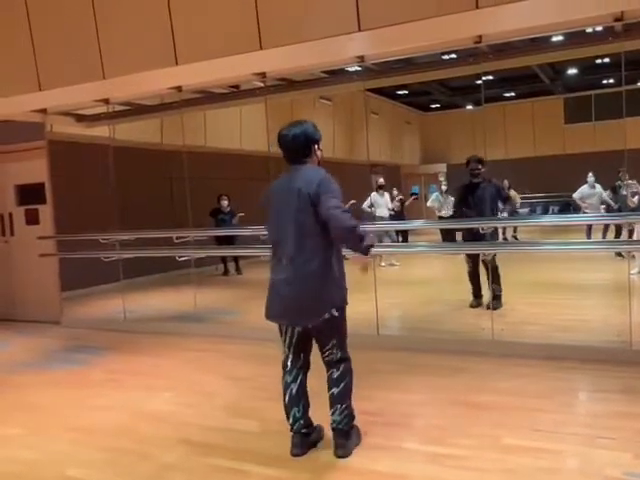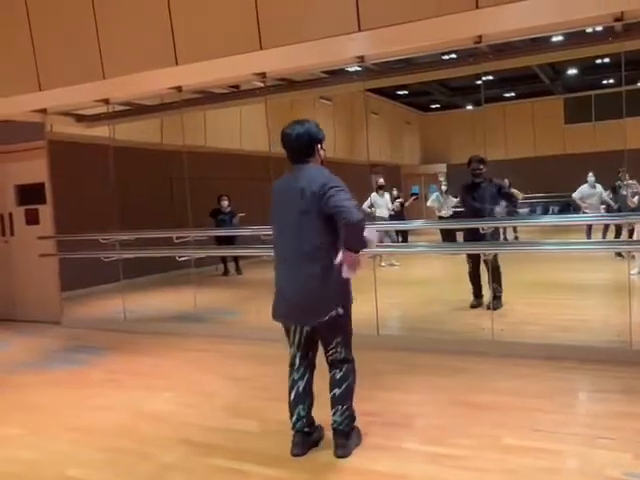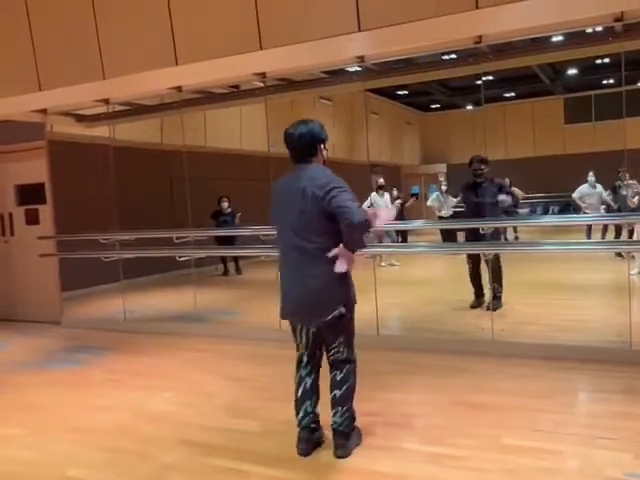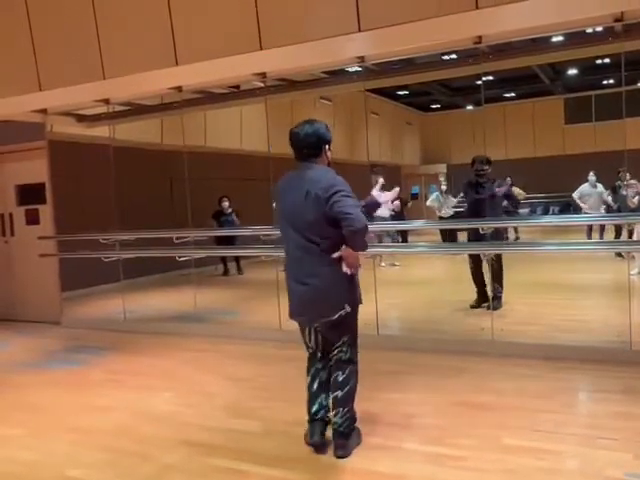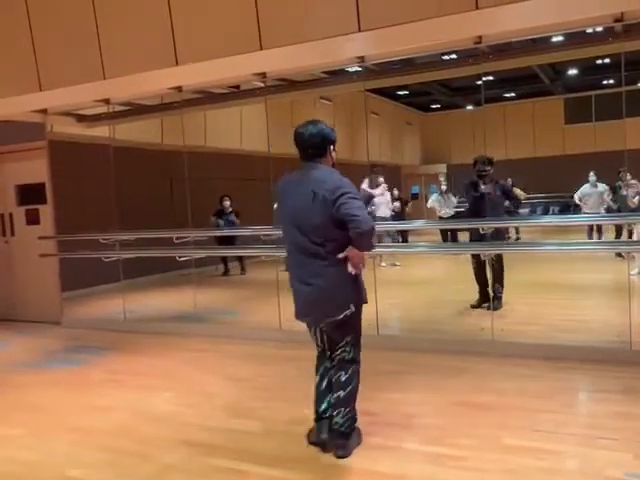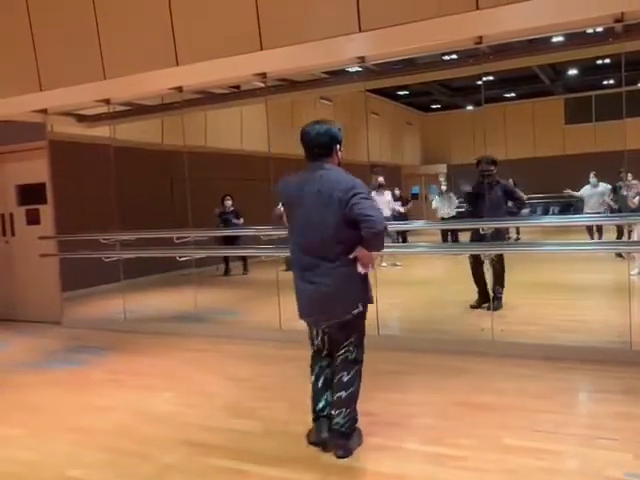
dt=0.1s
person 1, frame 1
left shoulder: (274, 190)
right shoulder: (319, 181)
right elbow: (341, 224)
right wrist: (362, 246)
left hip: (283, 293)
right hip: (320, 292)
left knee: (294, 364)
right knee: (337, 362)
left ankle: (300, 433)
right ankle: (343, 434)
person 1, frame 2
left shoulder: (279, 188)
right shoulder: (324, 181)
right elbow: (352, 218)
left wrist: (343, 244)
right wrist: (352, 249)
left hip: (289, 293)
right hip: (326, 291)
left knee: (300, 363)
right knee: (340, 362)
left ankle: (302, 433)
right ankle: (344, 434)
person 1, frame 3
left shoulder: (281, 189)
right shoulder: (326, 181)
right elbow: (353, 220)
left wrist: (368, 216)
right wrist: (349, 247)
left hip: (294, 292)
right hip: (329, 290)
left knee: (306, 362)
right knee: (341, 361)
left ankle: (307, 432)
right ankle: (343, 434)
person 1, frame 4
left shoulder: (283, 186)
right shoulder: (330, 183)
right elbow: (355, 224)
left wrist: (373, 201)
right wrist: (354, 249)
left hip: (301, 292)
right hip: (334, 290)
left knee: (316, 359)
right knee: (344, 362)
left ankle: (317, 428)
right ankle: (343, 435)
person 1, frame 5
left shoulder: (285, 187)
right shoulder: (337, 184)
right elbow: (362, 225)
left wrist: (363, 197)
right wrist: (358, 249)
left hip: (305, 291)
right hip: (339, 290)
left knee: (325, 357)
right knee: (346, 361)
left ankle: (323, 425)
right ankle: (343, 434)
person 1, frame 6
left shoulder: (287, 187)
right shoulder: (347, 184)
right elbow: (375, 225)
right wrist: (367, 248)
left hip: (308, 291)
right hip: (345, 290)
left knee: (321, 356)
right knee: (348, 362)
left ankle: (321, 424)
right ankle: (344, 434)
person 2, frame 1
left shoulder: (493, 186)
right shoulder: (464, 189)
left elbow: (508, 200)
right elbow: (458, 210)
right wrist: (472, 218)
left hip: (489, 231)
right hip: (470, 232)
left knee: (490, 263)
right knee: (472, 265)
left ankle: (497, 296)
right ankle: (477, 296)
person 2, frame 2
left shoulder: (495, 185)
right shoulder: (466, 188)
left elbow: (512, 198)
right elbow: (469, 205)
right wrist: (491, 209)
left hip: (490, 231)
right hip: (471, 232)
left knee: (492, 263)
right knee: (472, 266)
left ankle: (497, 297)
right ankle: (477, 296)
person 2, frame 3
left shoulder: (496, 184)
right shoulder: (467, 187)
left elbow: (511, 199)
right elbow: (472, 202)
left wrist: (502, 206)
right wrist: (496, 200)
left hip: (492, 231)
right hip: (472, 231)
left knee: (493, 264)
right knee: (473, 265)
left ankle: (497, 297)
right ankle: (478, 296)
person 2, frame 4
left shoulder: (498, 185)
right shoulder: (469, 186)
left elbow: (512, 199)
right elbow: (472, 200)
right wrist: (494, 194)
left hip: (494, 231)
right hip: (475, 231)
left knee: (495, 264)
right knee: (474, 264)
left ankle: (497, 297)
right ankle: (482, 295)
person 2, frame 5
left shoulder: (501, 186)
right shoulder: (471, 186)
left elbow: (515, 200)
right elbow: (471, 203)
left wrist: (503, 211)
right wrist: (482, 193)
left hip: (496, 231)
right hip: (477, 231)
left knee: (495, 264)
right knee: (477, 264)
left ankle: (497, 297)
right ankle: (483, 295)
person 2, frame 6
left shoulder: (503, 186)
right shoulder: (476, 187)
left elbow: (521, 202)
right elbow: (470, 204)
left wrist: (508, 212)
right wrist: (468, 193)
left hip: (496, 231)
right hip: (478, 231)
left knee: (497, 264)
right knee: (475, 263)
left ankle: (497, 297)
right ankle: (483, 295)
